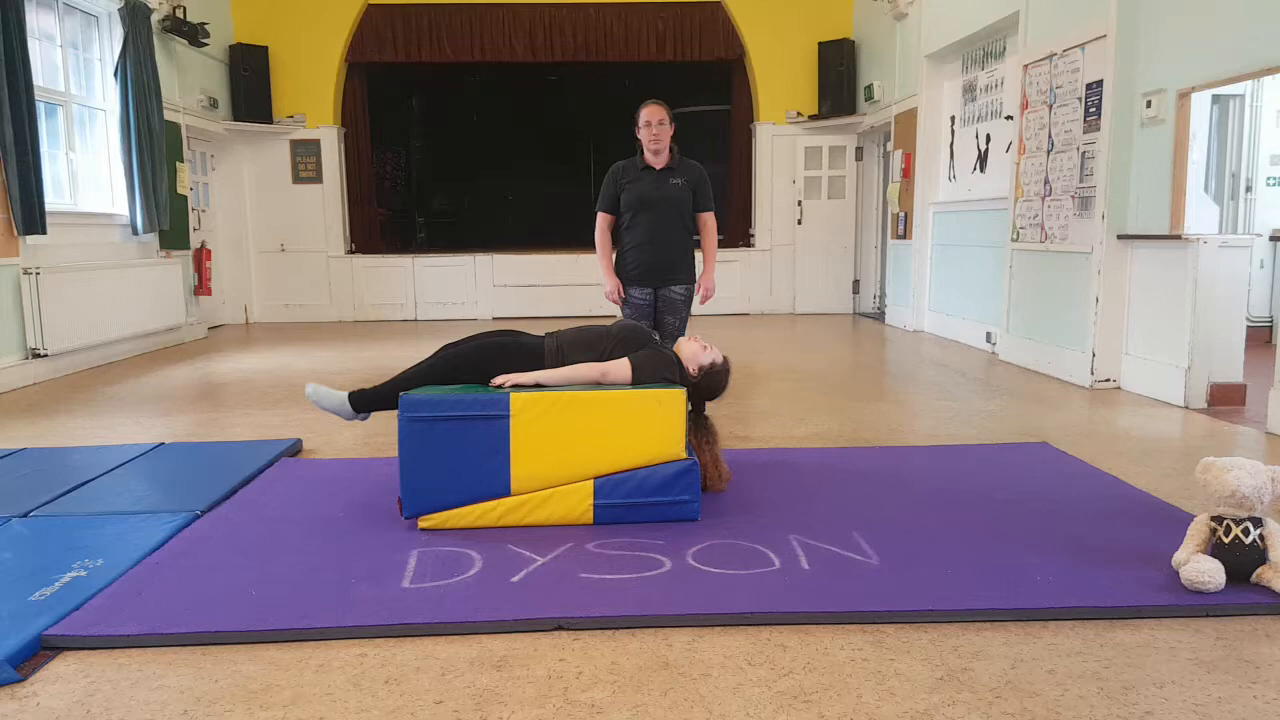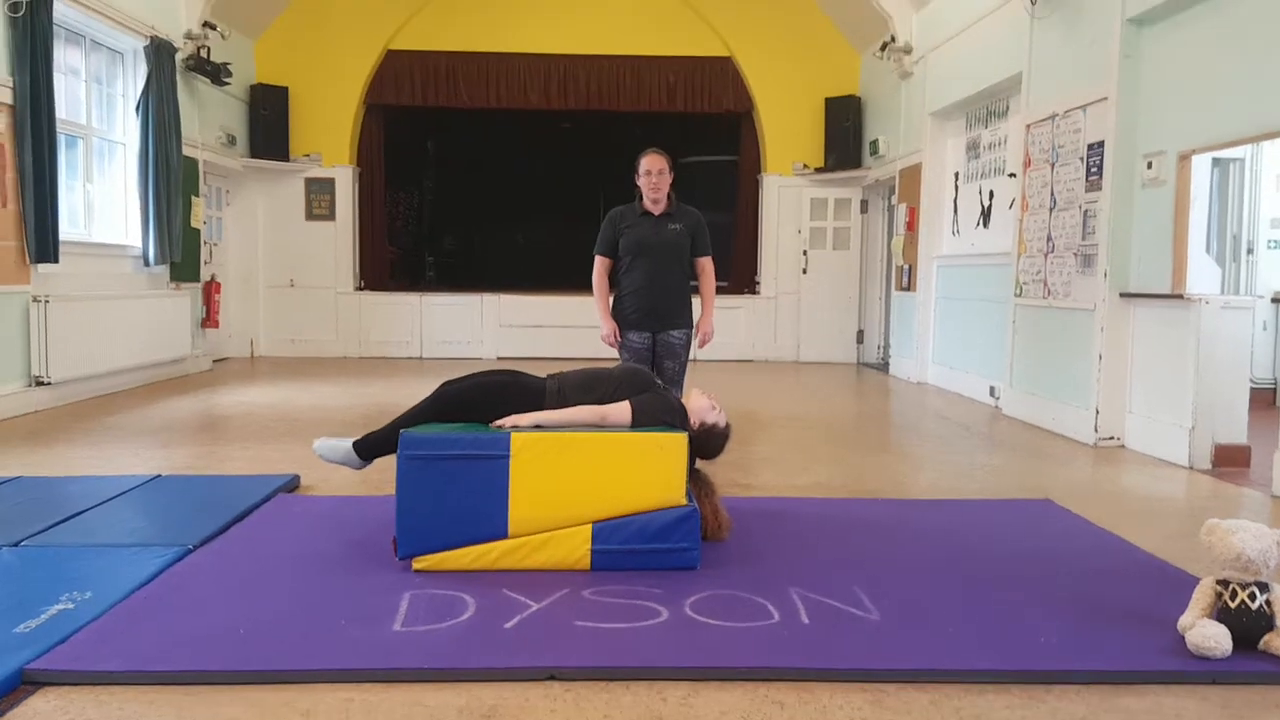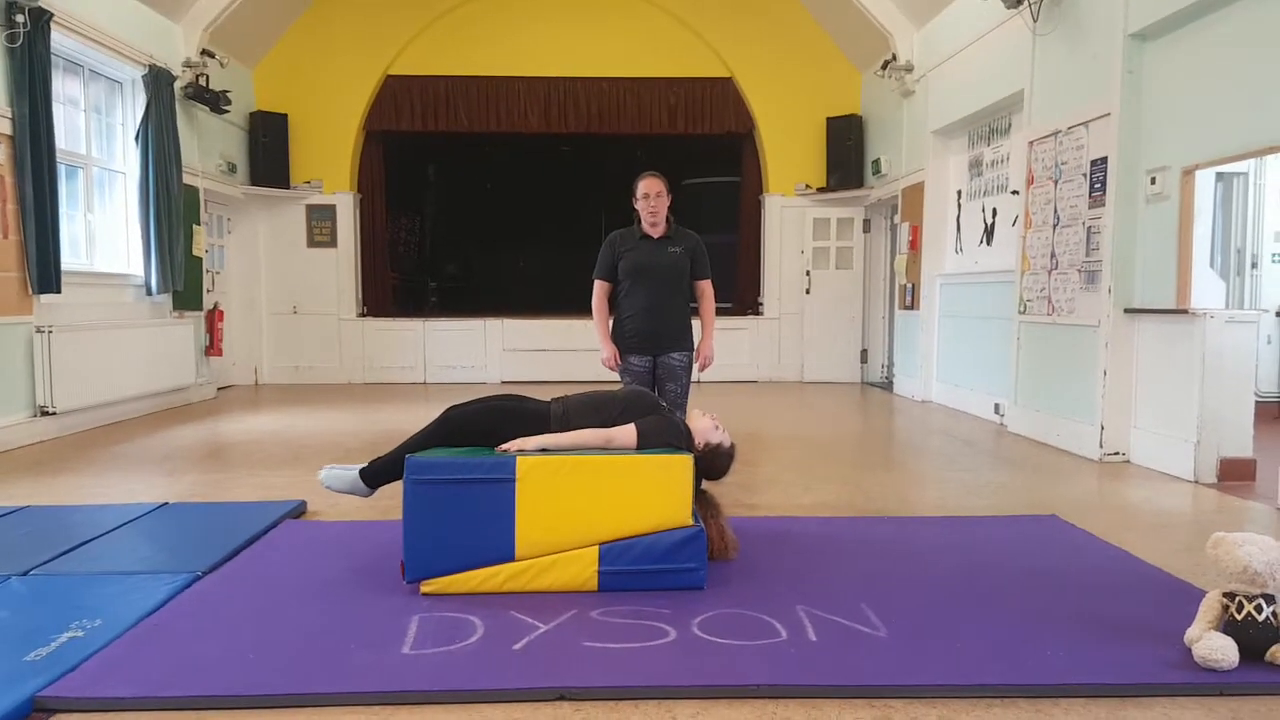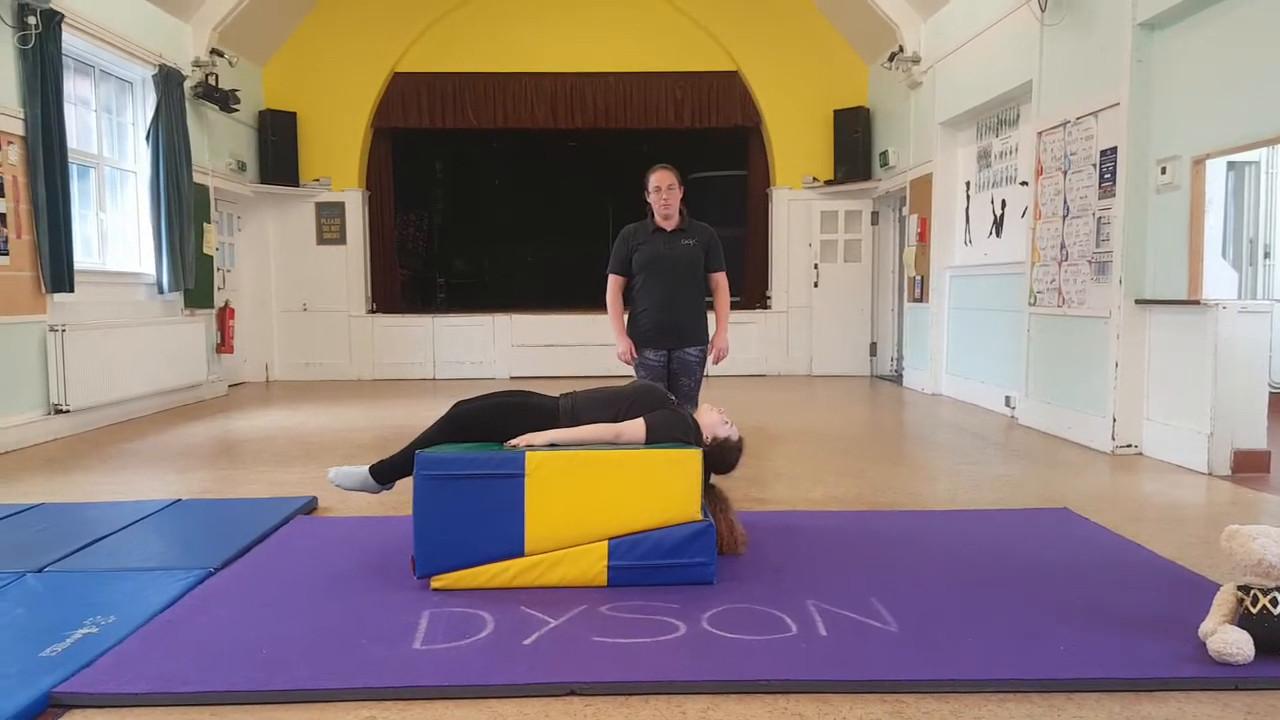
dt=1s
person 1, frame 1
left shoulder: (664, 366)
right shoulder: (659, 352)
left elbow: (601, 374)
left wrist: (531, 377)
left hip: (542, 362)
right hip: (544, 346)
left knee: (449, 366)
right knee: (450, 354)
left ankle: (357, 404)
right ankle: (361, 401)
person 1, frame 2
left shoulder: (667, 411)
right shoulder: (664, 399)
left elbow: (600, 415)
left wrist: (532, 418)
left hip: (544, 404)
right hip: (546, 389)
left knee: (449, 401)
right knee: (451, 391)
left ankle: (362, 451)
right ankle: (367, 445)
person 1, frame 3
left shoulder: (672, 434)
right shoulder: (669, 421)
left elbow: (607, 438)
left wrist: (538, 441)
left hip: (547, 427)
right hip: (549, 412)
left knee: (453, 426)
right knee: (455, 418)
left ankle: (368, 479)
right ankle: (375, 471)
person 1, frame 4
left shoulder: (680, 427)
right shoulder: (677, 414)
left elbow: (615, 433)
left wrist: (546, 436)
left hip: (555, 421)
right hip: (557, 408)
left knee: (461, 422)
right knee: (463, 412)
left ankle: (379, 475)
right ankle: (383, 471)
person 2, frame 1
left shoulder: (693, 173)
right shoulder: (619, 173)
left elbow: (707, 225)
right elbow: (603, 227)
left wrist: (708, 272)
right wrist: (608, 274)
left hip: (678, 280)
right hip: (633, 280)
left knee: (672, 349)
person 2, frame 2
left shoulder: (691, 218)
right shoulder: (618, 218)
left elbow: (705, 269)
right elbow: (600, 270)
left wrist: (707, 315)
right wrist: (604, 317)
left hip: (676, 324)
right hip: (631, 323)
left knee: (671, 394)
person 2, frame 3
left shoulder: (690, 242)
right shoulder: (617, 242)
left elbow: (704, 292)
right elbow: (600, 294)
left wrist: (707, 339)
right wrist: (605, 341)
left hip: (676, 347)
right hip: (631, 347)
left knee: (674, 416)
person 2, frame 4
left shoulder: (703, 235)
right shoulder: (631, 236)
left elbow: (719, 285)
right elbow: (614, 289)
left wrist: (721, 332)
right wrist: (620, 336)
left hip: (691, 341)
right hip: (647, 341)
left knee: (686, 409)
